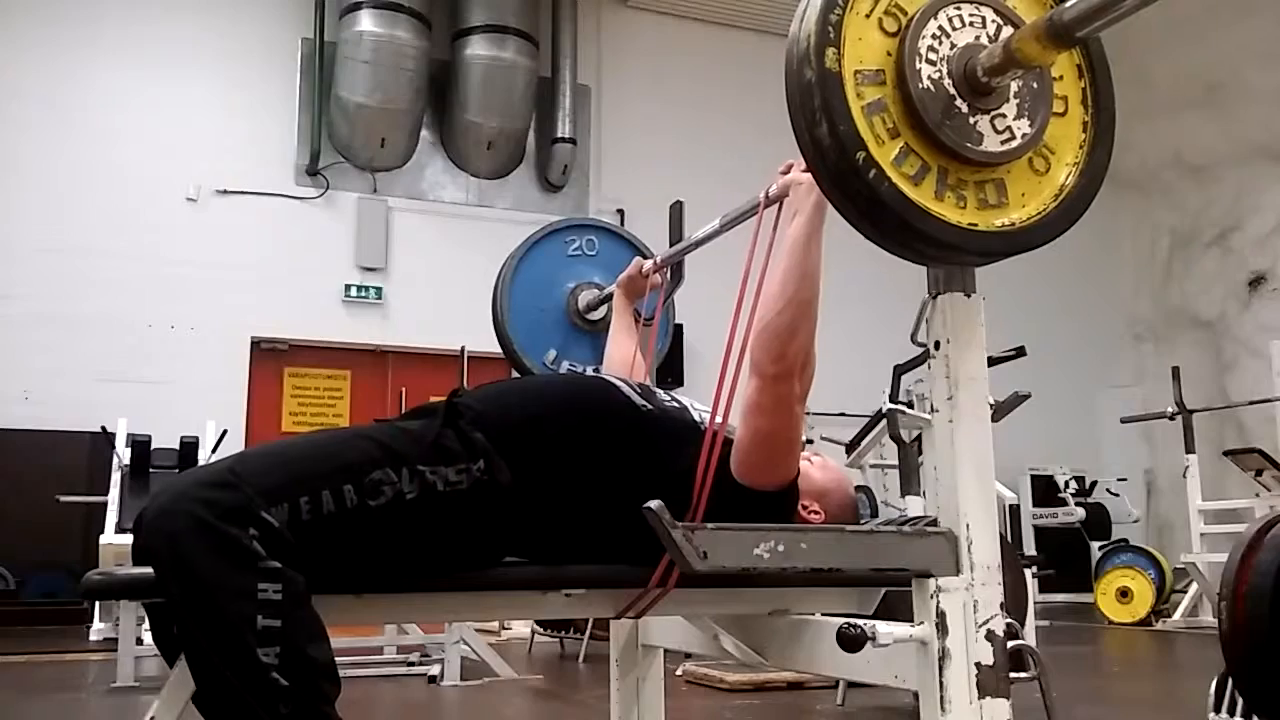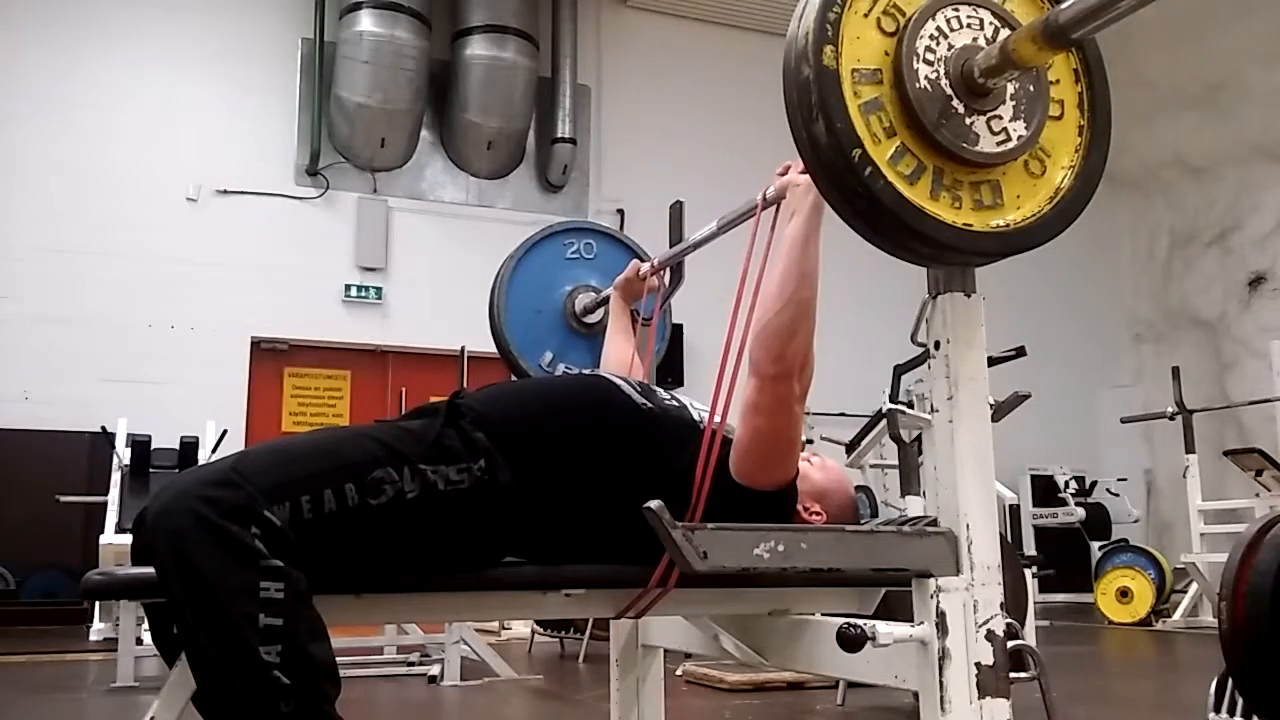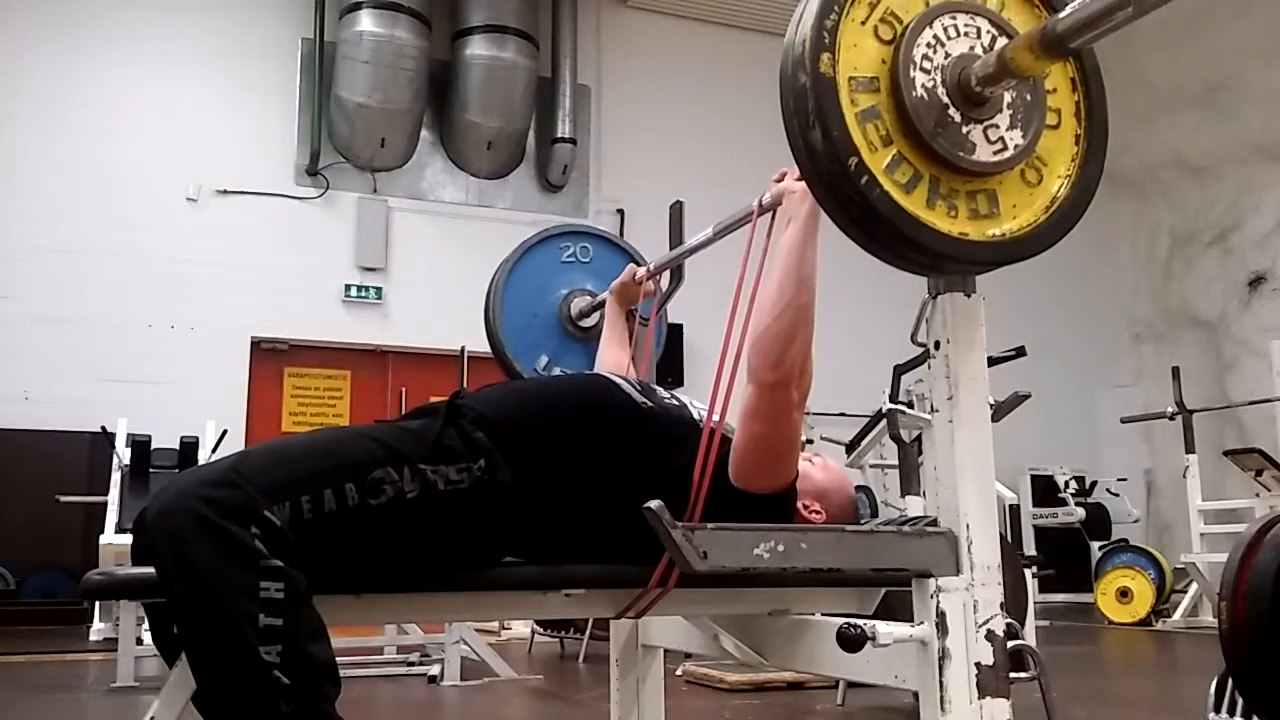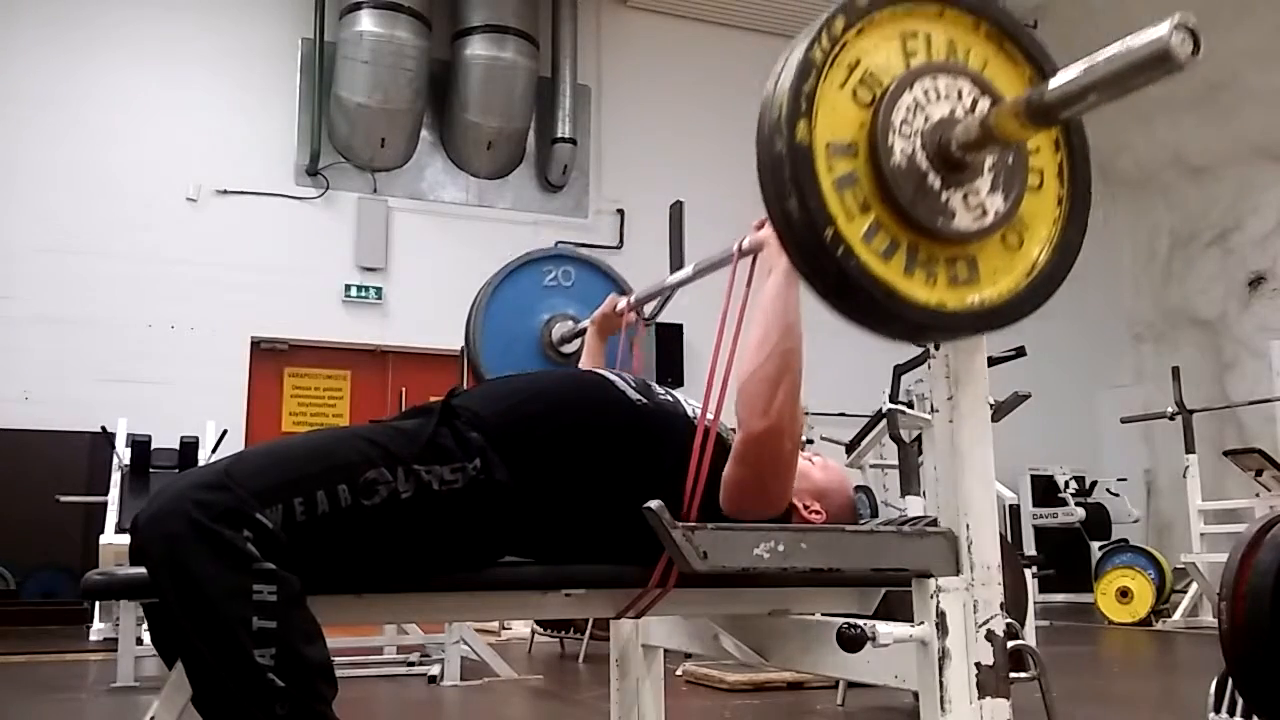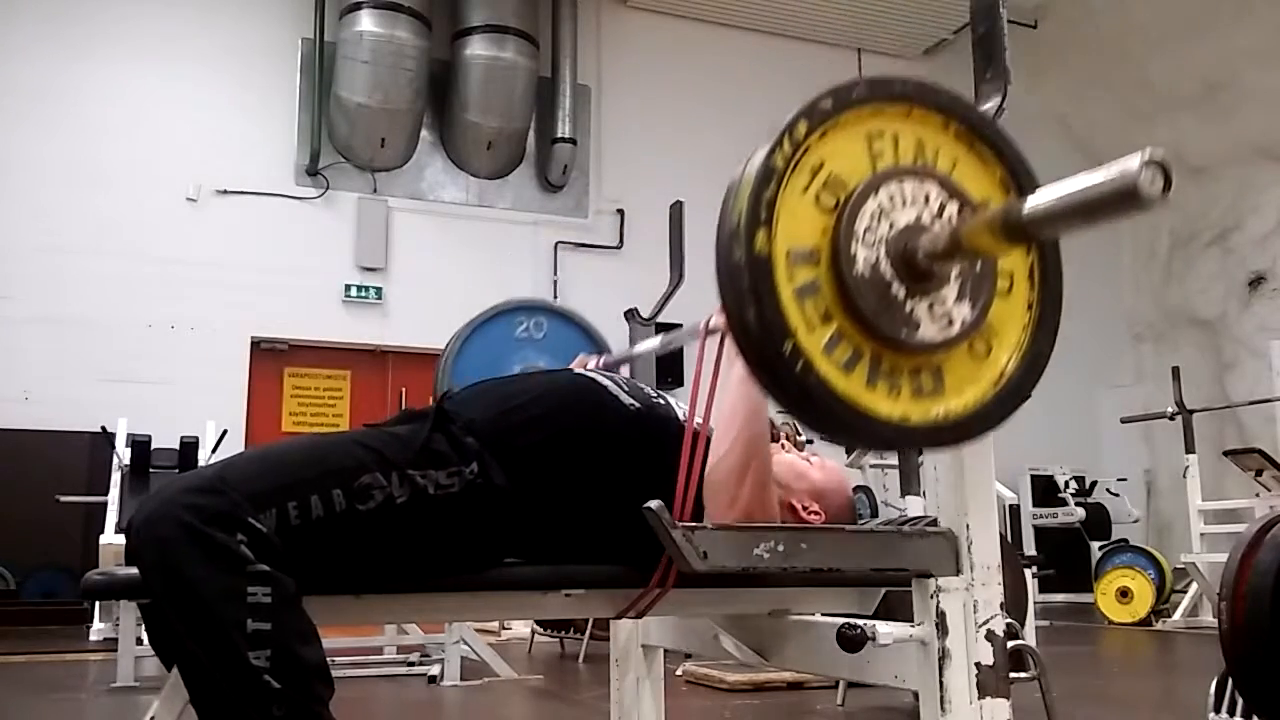
dt=0.4s
person 1, frame 1
left shoulder: (748, 498)
right shoulder: (690, 455)
left elbow: (779, 369)
right elbow: (622, 405)
left wrist: (808, 207)
right wrist: (625, 303)
left knee: (208, 515)
right knee: (182, 518)
person 1, frame 2
left shoulder: (751, 492)
right shoulder: (700, 461)
left elbow: (778, 371)
right elbow: (621, 405)
left wrist: (803, 208)
right wrist: (621, 306)
left knee: (210, 512)
right knee: (183, 518)
person 1, frame 3
left shoulder: (749, 498)
right shoulder: (695, 461)
left elbow: (776, 377)
right elbow: (613, 405)
left wrist: (800, 214)
right wrist: (616, 309)
left knee: (209, 512)
right knee: (181, 519)
person 1, frame 4
left shoulder: (748, 504)
right shoulder: (693, 466)
left elbow: (763, 424)
right elbow: (595, 420)
left wrist: (781, 262)
right wrist: (598, 337)
left knee: (202, 517)
right knee: (180, 521)
person 1, frame 5
left shoulder: (755, 506)
right shoulder: (687, 467)
left elbow: (734, 512)
right wrist: (580, 385)
left knee: (198, 522)
right knee: (175, 525)
